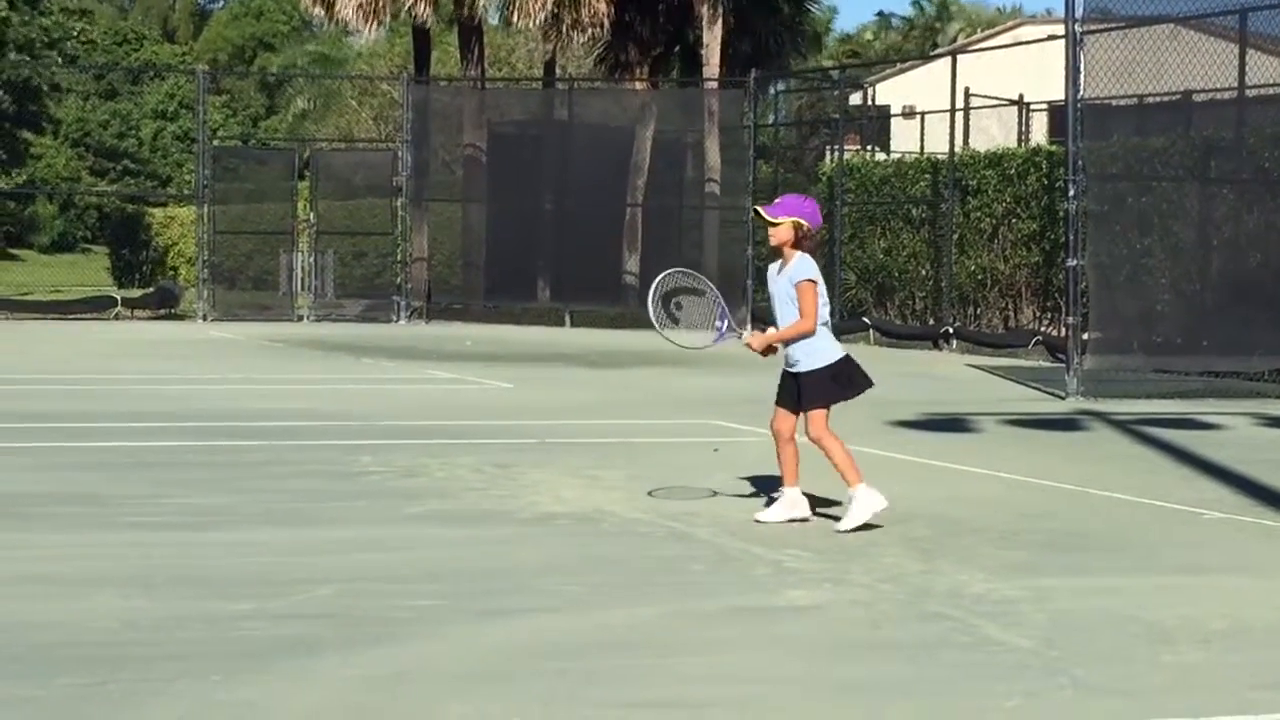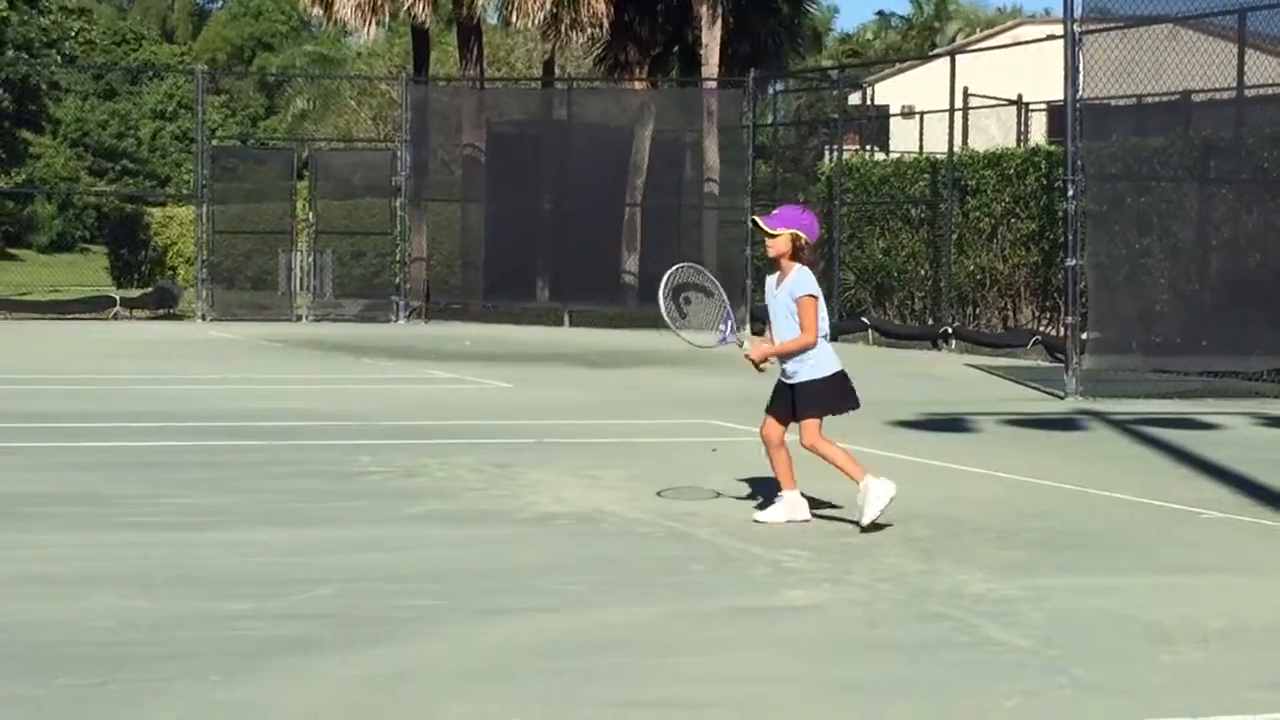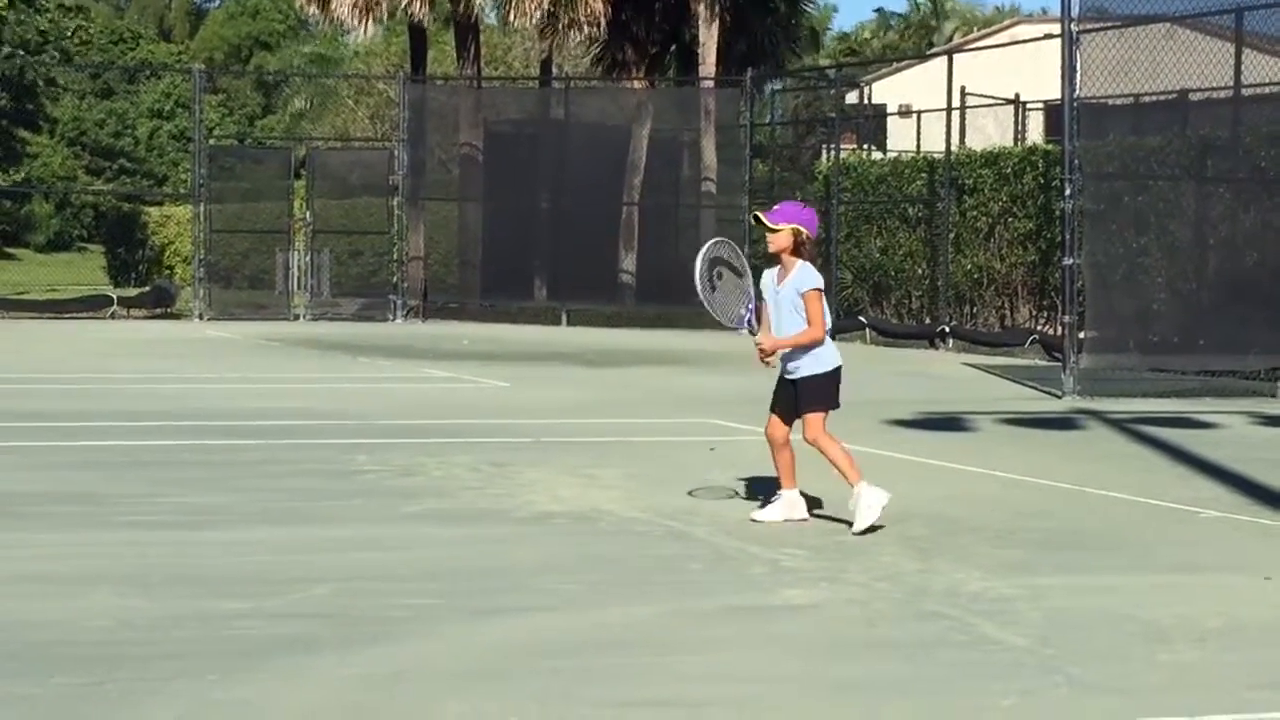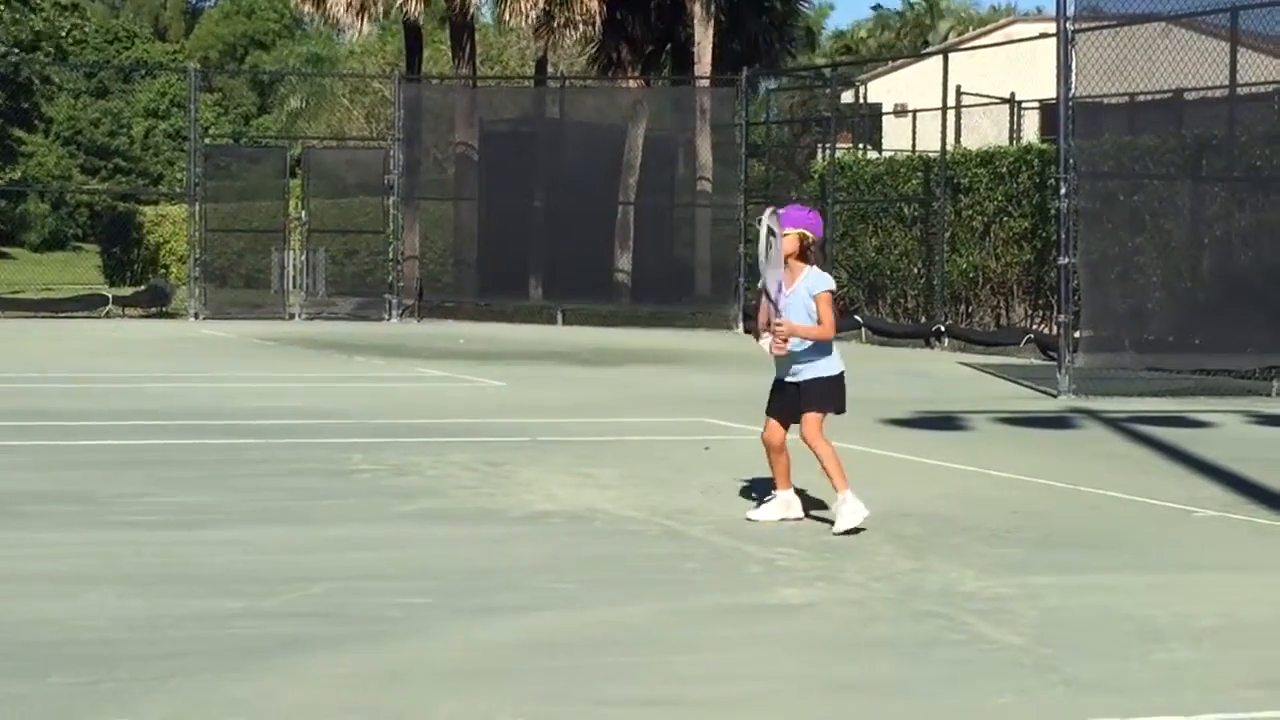
dt=0.1s
person 1, frame 1
left shoulder: (803, 268)
right shoulder: (775, 270)
left elbow: (809, 323)
left wrist: (768, 338)
right wrist: (771, 339)
left hip: (820, 363)
right hip: (796, 364)
left knee: (817, 430)
right knee: (780, 426)
left ankle: (862, 495)
right ankle: (792, 498)
person 1, frame 2
left shoulder: (803, 282)
right shoulder: (772, 281)
left elbow: (809, 337)
left wrist: (769, 351)
right wrist: (762, 352)
left hip: (816, 373)
right hip: (791, 375)
left knee: (811, 438)
right knee: (770, 433)
left ankle: (871, 485)
right ankle: (791, 500)
person 1, frame 3
left shoulder: (808, 277)
right shoulder: (768, 277)
left elbow: (818, 332)
right elbow: (767, 326)
left wrist: (779, 344)
right wrist: (765, 345)
left hip: (817, 369)
right hip: (792, 371)
left knee: (814, 433)
right knee: (775, 433)
left ankle: (864, 492)
right ankle: (790, 499)
person 1, frame 4
left shoulder: (819, 280)
left elbow: (827, 333)
right elbow: (762, 327)
left wrist: (791, 331)
right wrist: (768, 342)
left hip: (822, 373)
right hip: (788, 374)
left knee: (812, 431)
right knee: (771, 436)
left ankle: (847, 501)
right ankle: (785, 499)
